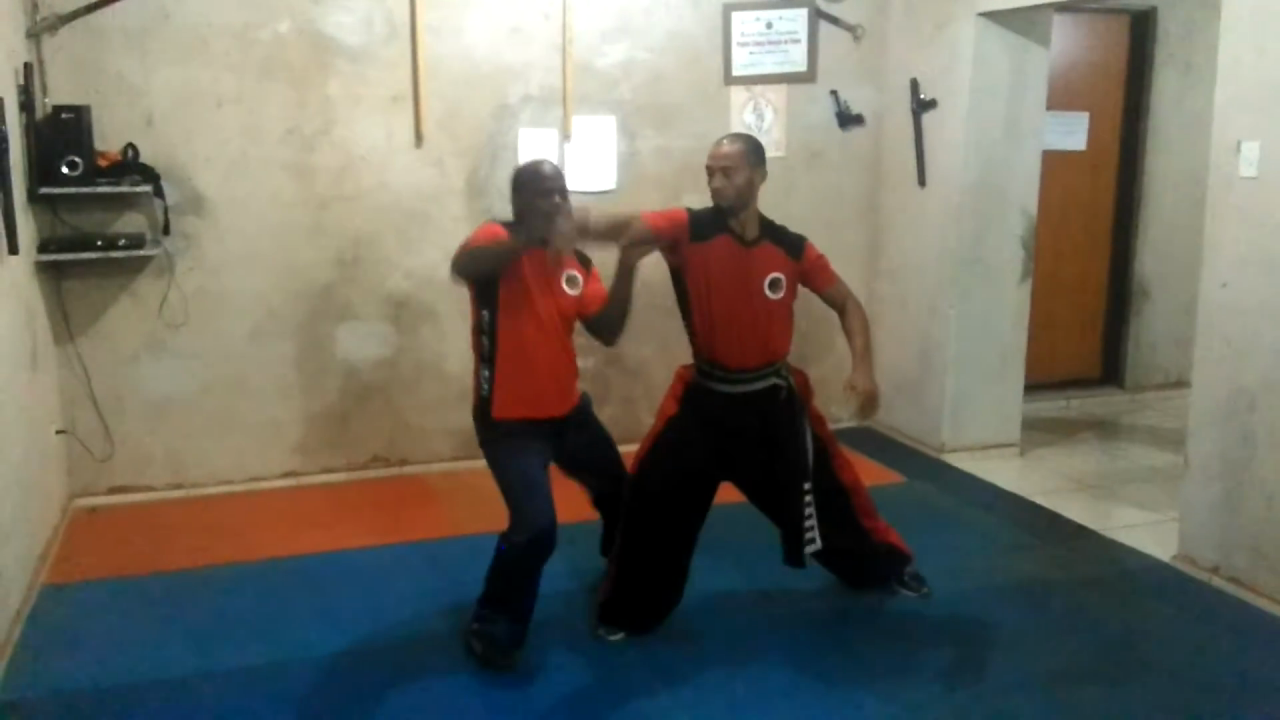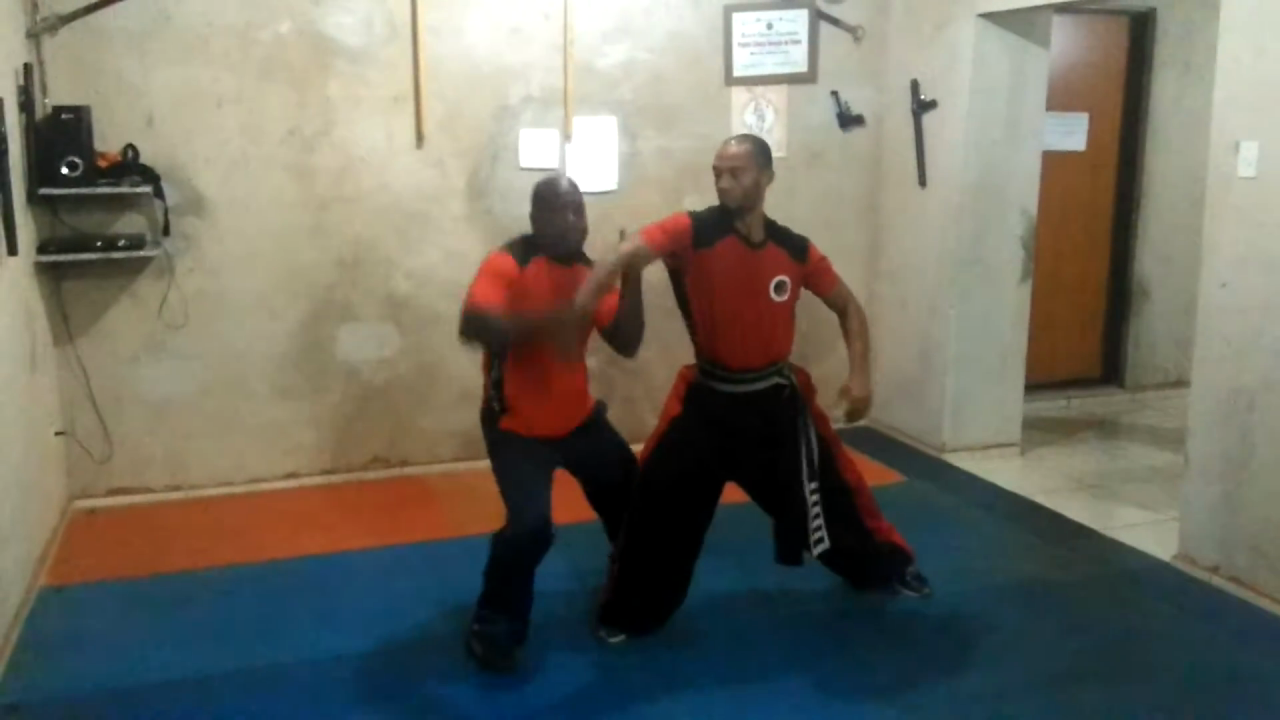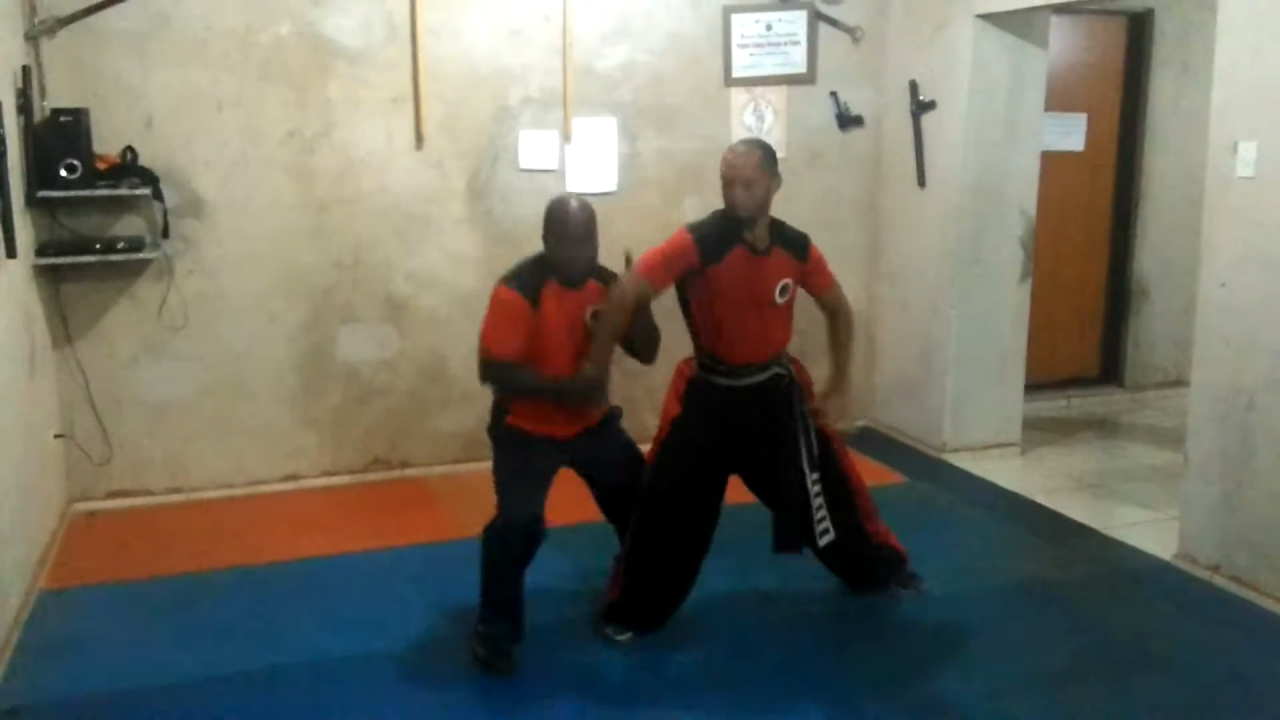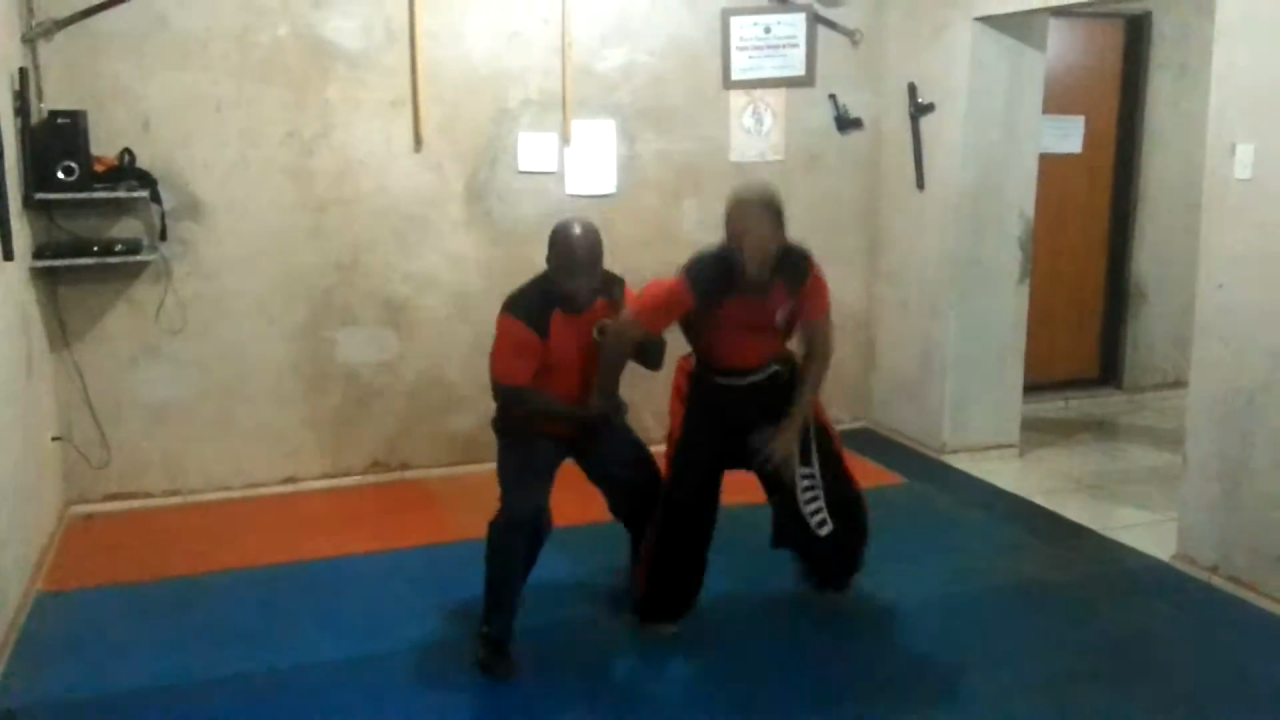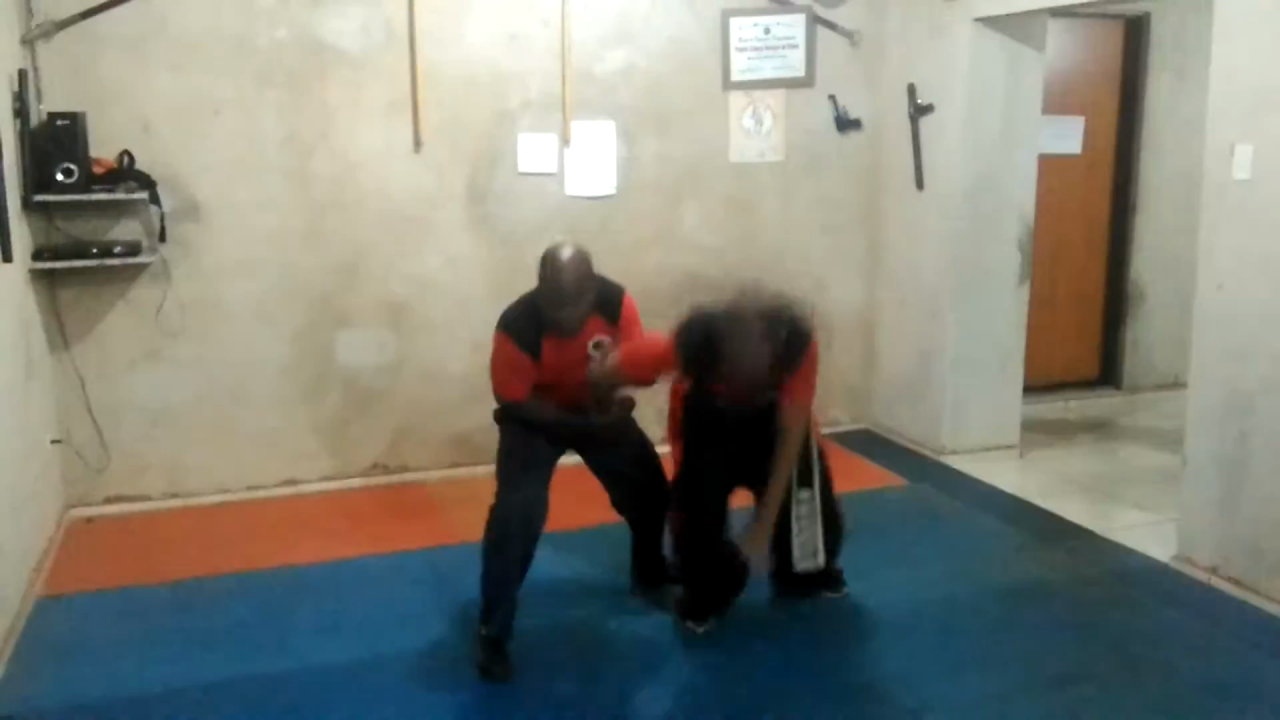
dt=0.1s
person 1, frame 1
left shoulder: (576, 261)
right shoulder: (496, 241)
left elbow: (608, 331)
right elbow: (463, 265)
left wrist: (627, 267)
right wrist: (545, 232)
left hip: (567, 410)
right hip: (508, 418)
left knee: (618, 492)
right knee: (535, 525)
right ankle: (491, 625)
person 1, frame 2
left shoulder: (592, 273)
right shoulder: (508, 265)
left elbow: (627, 344)
right elbow: (472, 325)
left wrist: (631, 281)
right wrist: (545, 321)
left hip: (580, 419)
right hip: (518, 426)
left knee: (633, 494)
right knee: (531, 527)
right ankle: (492, 627)
person 1, frame 3
left shoulder: (606, 284)
right shoulder: (518, 290)
left elbow: (646, 352)
right elbow: (493, 369)
left wrist: (639, 304)
right wrist: (565, 389)
left hip: (590, 422)
right hip: (525, 427)
left knee: (640, 495)
right knee: (519, 523)
right ankle: (494, 629)
person 1, frame 4
left shoulder: (615, 292)
right shoulder: (523, 310)
left elbow: (652, 357)
right elbow: (511, 391)
right wrist: (578, 413)
left hip: (594, 410)
right hip: (531, 423)
left knee: (646, 490)
right knee: (524, 517)
right ankle: (494, 631)
person 1, frame 5
left shoulder: (615, 302)
right shoulder: (516, 329)
right elbow: (512, 403)
right wrist: (584, 423)
left hip: (596, 414)
right hip: (534, 421)
left knee: (650, 485)
right knee: (517, 514)
left ankle: (651, 574)
right ankle: (493, 633)
person 2, frame 1
left shoulder: (792, 249)
right shoulder: (688, 230)
left elbow: (847, 305)
right elbow: (629, 226)
left wrist: (862, 367)
left hip: (772, 399)
right hip: (705, 399)
left knee: (826, 490)
right knee: (654, 497)
left ankle: (887, 566)
right ankle: (627, 610)
person 2, frame 2
left shoulder: (795, 249)
right shoulder: (693, 231)
left elbow: (848, 308)
right elbow: (628, 256)
left wrist: (859, 373)
right wrist: (583, 301)
left hip: (776, 398)
right hip: (710, 399)
left knee: (829, 487)
right knee: (661, 497)
left ankle: (889, 566)
right ankle: (627, 611)
person 2, frame 3
left shoulder: (796, 248)
right shoulder: (697, 244)
left elbow: (838, 311)
right elbow: (627, 294)
left wrist: (837, 384)
right wrist: (597, 364)
left hip: (773, 390)
right hip: (710, 393)
left knee: (829, 480)
right knee: (670, 496)
left ankle: (882, 566)
right ankle: (633, 610)
person 2, frame 4
left shoulder: (801, 270)
right shoulder: (700, 278)
left elbow: (819, 345)
right elbow: (621, 333)
left wrist: (794, 424)
right wrist: (604, 394)
left hip: (775, 388)
right hip: (711, 392)
left knee: (815, 485)
right knee: (687, 496)
left ankle: (833, 567)
right ankle: (663, 602)
person 2, frame 5
left shoulder: (795, 343)
right shoulder: (689, 342)
left elbow: (791, 437)
right elbow: (604, 374)
left wrist: (765, 523)
left hip: (767, 419)
right hip: (705, 413)
right knee: (699, 501)
left ankle: (814, 574)
right ankle: (706, 599)
